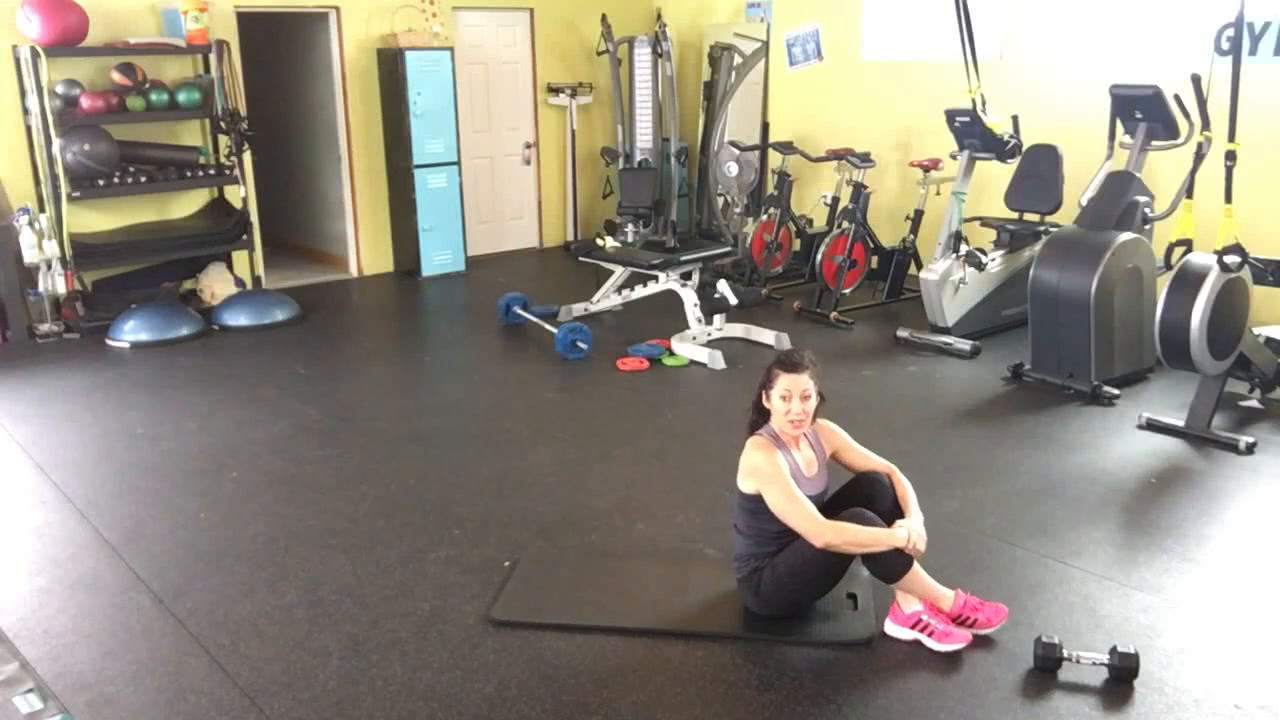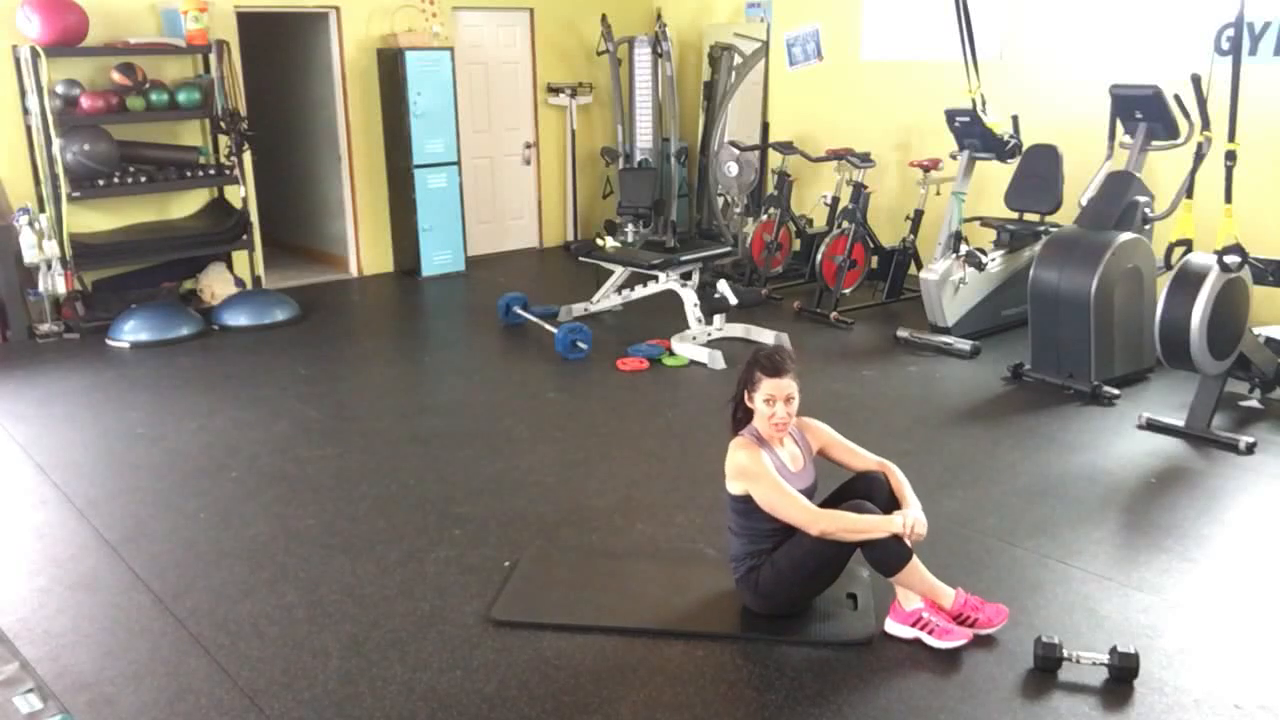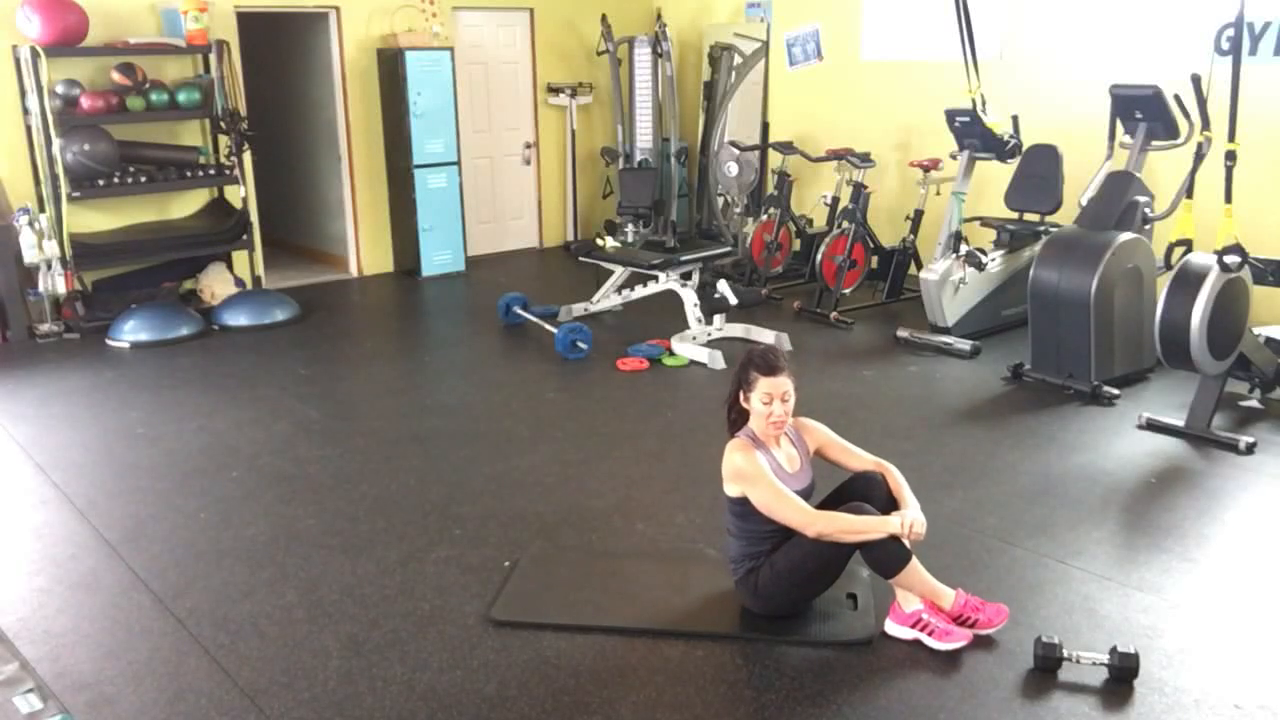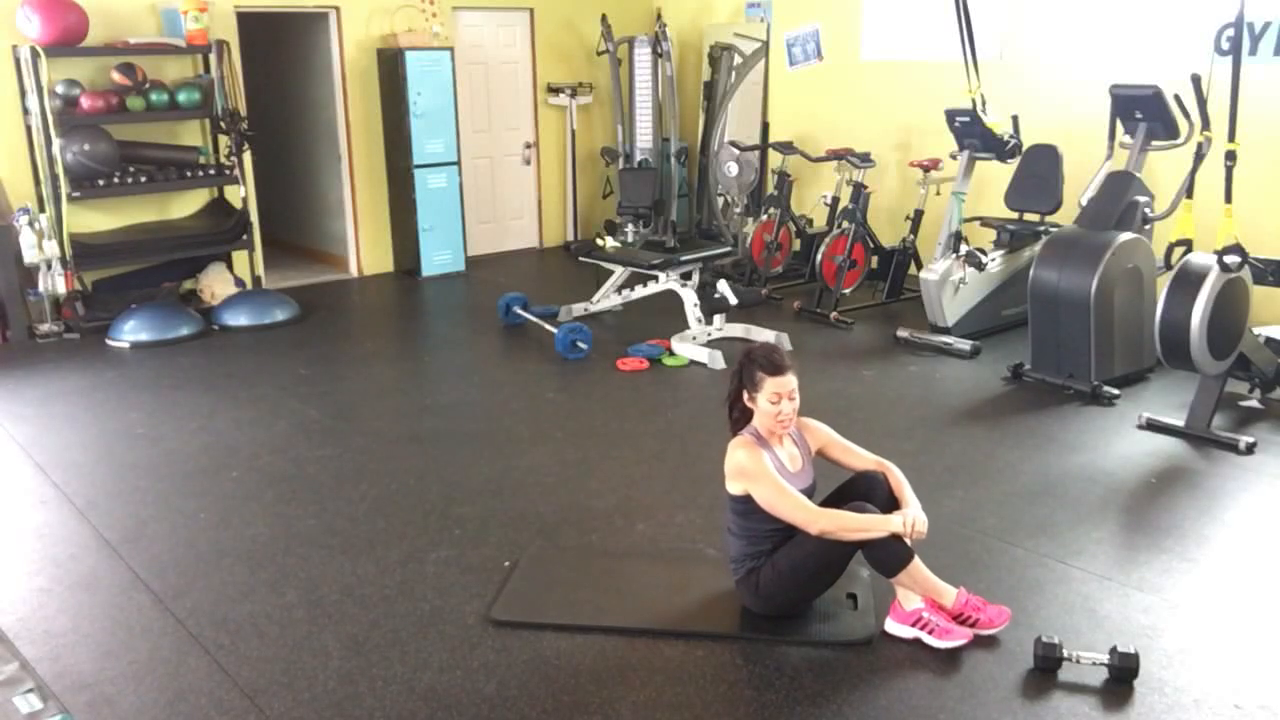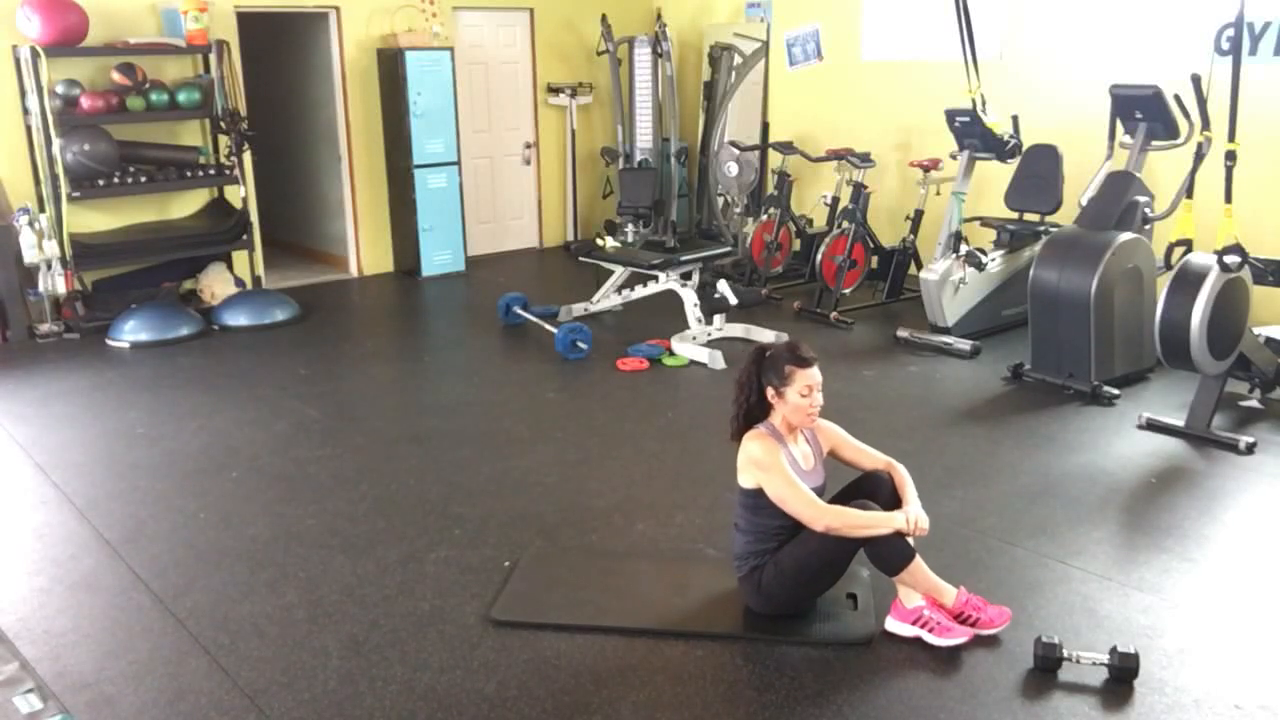
dt=0.5s
person 1, frame 1
left shoulder: (820, 433)
right shoulder: (762, 455)
left elbow: (892, 474)
right elbow: (822, 535)
left wrist: (914, 520)
right wrist: (899, 537)
left hip: (799, 555)
right hip: (765, 584)
left knee: (874, 485)
right knee: (858, 523)
left ankle: (908, 611)
right ankle: (948, 604)
person 1, frame 2
left shoulder: (805, 431)
right shoulder: (745, 456)
left elbow: (884, 467)
right elbow: (817, 524)
left wrist: (912, 508)
right wrist: (895, 523)
left hip: (795, 555)
right hip: (764, 582)
left knee: (873, 484)
right knee: (859, 513)
left ankle: (909, 608)
right ankle: (948, 602)
person 1, frame 3
left shoulder: (803, 431)
right shoulder: (742, 457)
left elbow: (882, 467)
right elbow: (813, 525)
left wrist: (910, 508)
right wrist: (893, 524)
left hip: (796, 553)
right hip: (763, 583)
left knee: (871, 484)
right knee: (859, 517)
left ankle: (909, 609)
right ankle: (949, 603)
person 1, frame 4
left shoulder: (805, 431)
right shoulder: (745, 455)
left elbow: (882, 466)
right elbow: (816, 522)
left wrist: (911, 506)
right wrist: (895, 523)
left hip: (797, 552)
right hip: (763, 583)
left knee: (872, 484)
right knee: (860, 516)
left ankle: (909, 607)
right ankle: (949, 601)
person 1, frame 5
left shoulder: (817, 432)
right shoulder: (759, 448)
left elbow: (892, 467)
right elbow: (821, 519)
left wrist: (911, 505)
right wrist: (897, 520)
left hip: (800, 556)
right hip: (767, 582)
left knee: (878, 484)
right knee: (863, 514)
left ankle: (911, 607)
right ankle: (950, 601)
